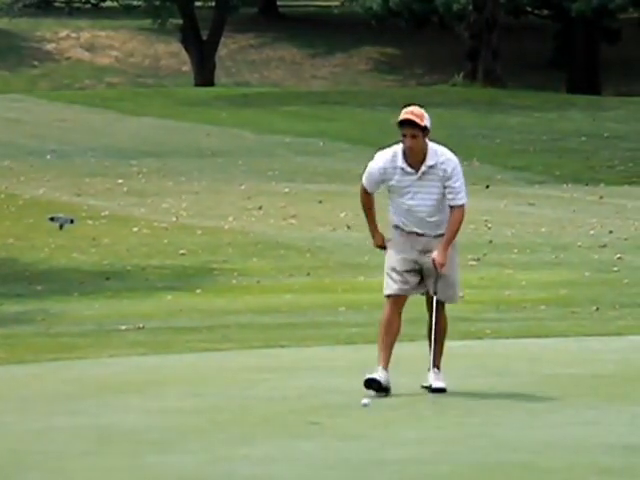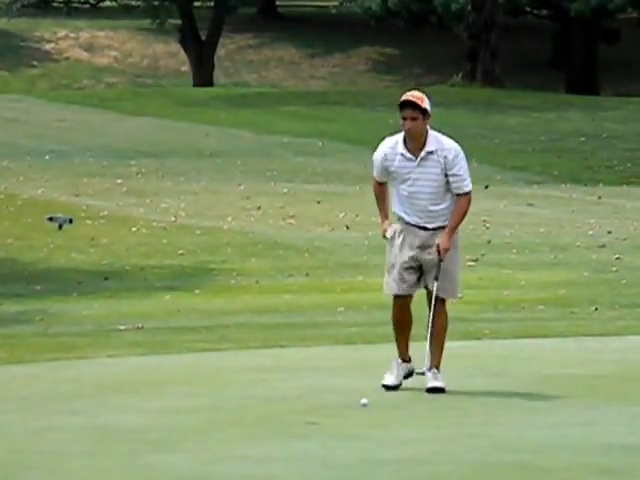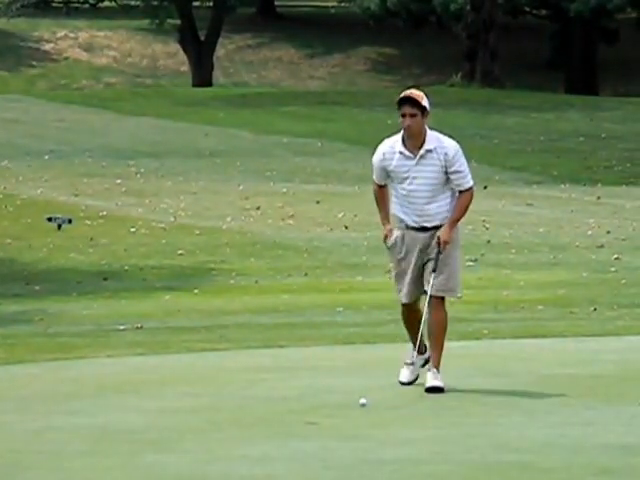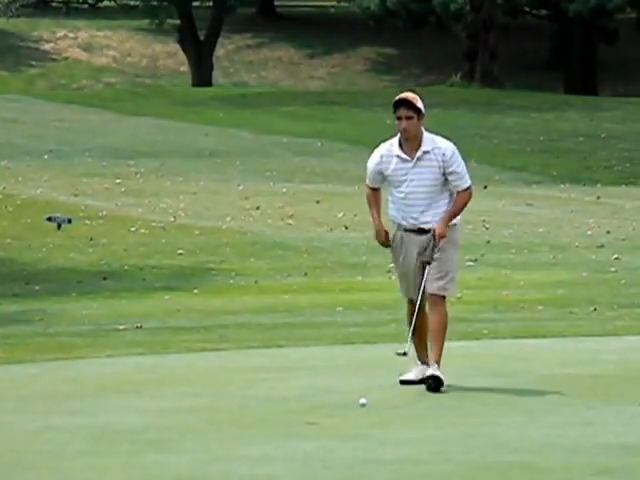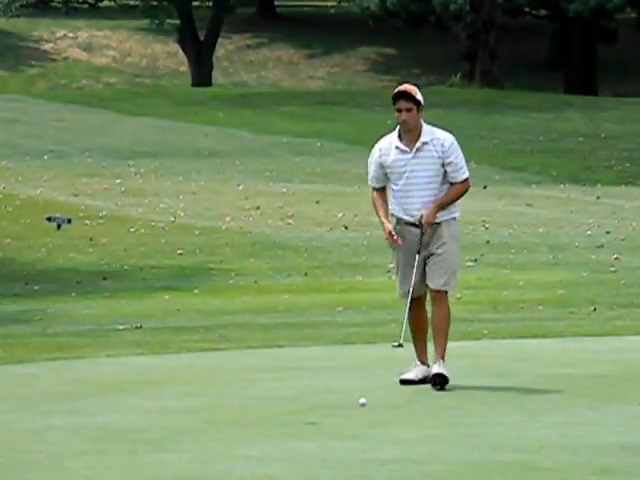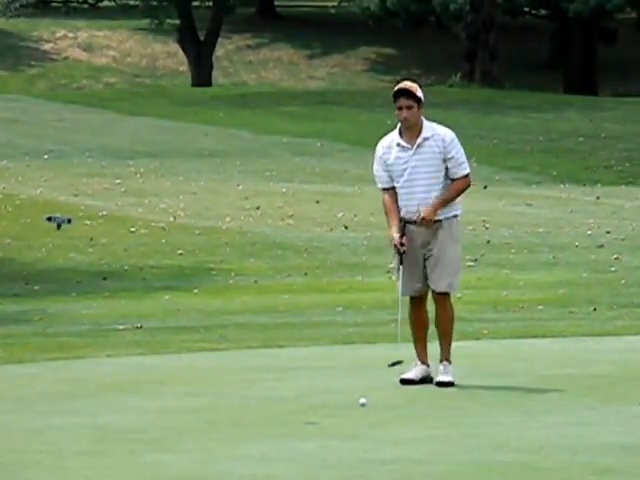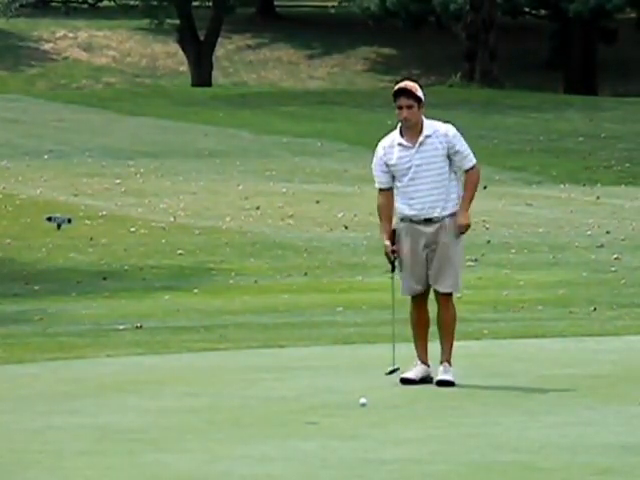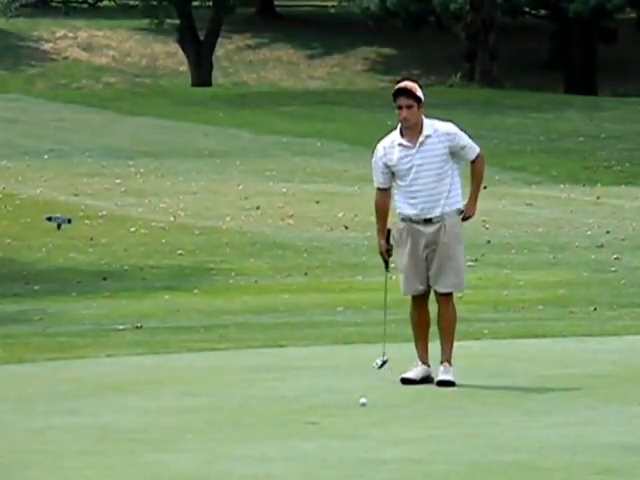
dt=0.2s
person 1, frame 1
left shoulder: (447, 162)
right shoulder: (384, 162)
left elbow: (458, 208)
right elbow: (366, 190)
left wrist: (443, 249)
right wrist: (374, 231)
left hip: (439, 240)
right hip: (403, 238)
left knee: (437, 305)
right knee: (394, 300)
left ankle: (435, 370)
right ankle: (382, 370)
person 1, frame 2
left shoulder: (449, 150)
right shoulder: (387, 150)
left elbow: (464, 195)
right elbow: (379, 182)
left wrist: (448, 235)
right wrist: (384, 218)
left hip: (441, 234)
right hip: (405, 231)
left knee: (437, 301)
right knee: (400, 297)
left ankle: (434, 370)
right ankle: (402, 362)
person 1, frame 3
left shoulder: (448, 149)
right shoulder: (386, 151)
left elbow: (466, 191)
right elbow: (380, 185)
left wrist: (449, 227)
right wrist: (386, 222)
left hip: (441, 233)
right hip: (405, 233)
left knee: (436, 299)
right knee: (408, 301)
left ankle: (434, 370)
right ankle: (419, 354)
person 1, frame 4
left shoulder: (444, 150)
right shoulder: (382, 155)
left elbow: (465, 190)
right elbow: (372, 188)
left wrist: (445, 222)
right wrist: (377, 223)
left hip: (440, 234)
right hip: (405, 235)
left knee: (436, 297)
right knee: (414, 300)
left ankle: (435, 366)
right ankle: (422, 363)
person 1, frame 5
left shoulder: (443, 141)
right shoulder: (382, 149)
left elbow: (463, 183)
right elbow: (378, 190)
left wrist: (434, 209)
right wrist: (386, 223)
left hip: (441, 226)
right hip: (405, 230)
left knee: (439, 293)
right knee: (415, 298)
left ankle: (439, 362)
right ankle: (422, 364)
person 1, frame 6
left shoulder: (444, 137)
right shoulder: (385, 148)
left elbow: (463, 180)
right elbow: (388, 193)
left wrist: (435, 207)
right wrist: (395, 230)
left hip: (442, 227)
right hip: (409, 229)
left knee: (442, 294)
right knee: (416, 297)
left ankle: (445, 363)
right ankle: (422, 364)
person 1, frame 7
left shoulder: (446, 134)
right shoulder: (386, 148)
left elbow: (472, 170)
right elbow: (385, 193)
left wrist: (464, 211)
right wrist: (387, 236)
left hip: (445, 224)
right hip: (409, 228)
left knee: (444, 295)
right knee: (417, 296)
left ankle: (446, 364)
right ankle: (422, 364)
person 1, frame 8
left shoulder: (447, 133)
right shoulder: (385, 148)
left elbow: (477, 157)
right elbow: (382, 193)
left wrist: (472, 201)
right wrist: (381, 235)
left hip: (445, 223)
right hip: (409, 228)
left knee: (444, 295)
right knee: (417, 296)
left ankle: (446, 364)
right ankle: (423, 364)
